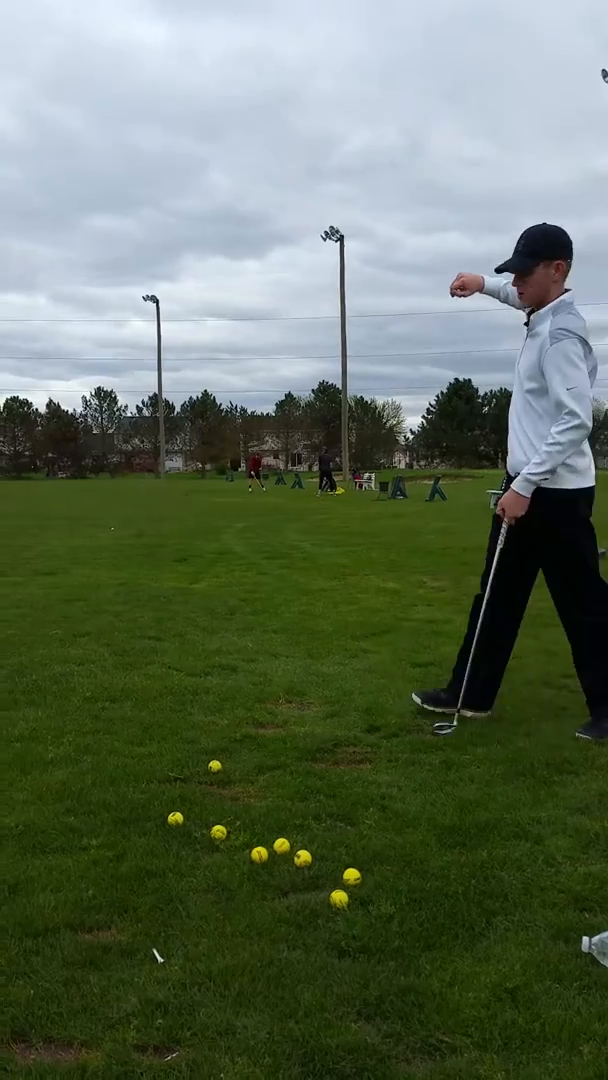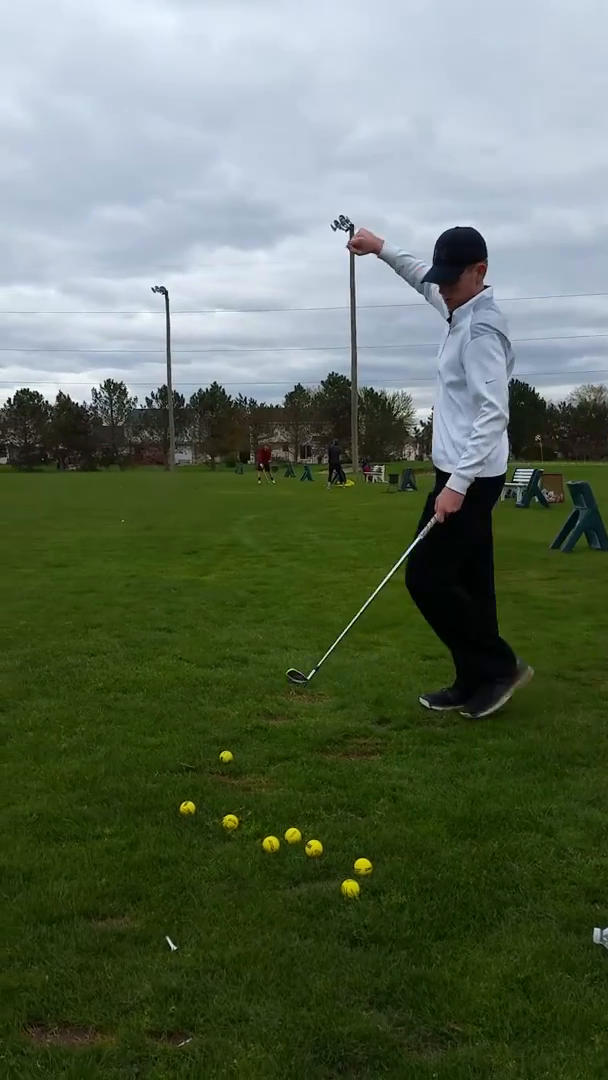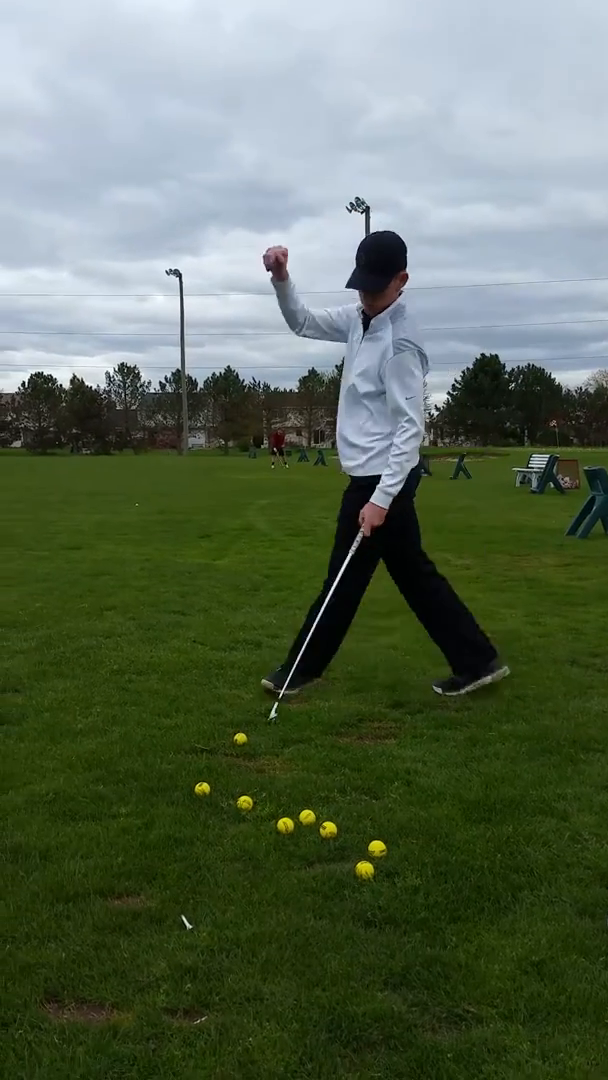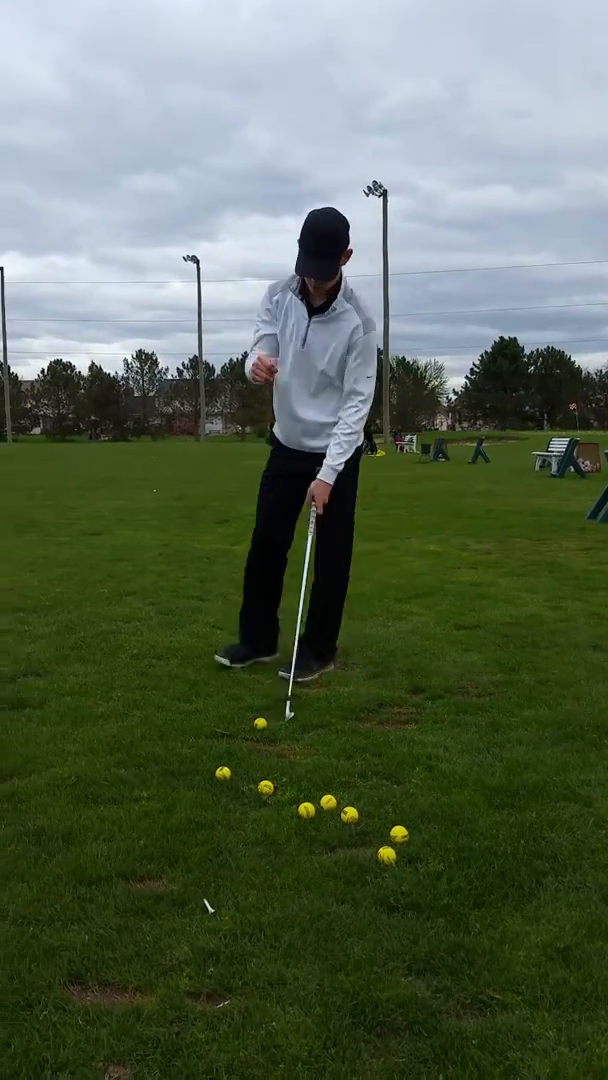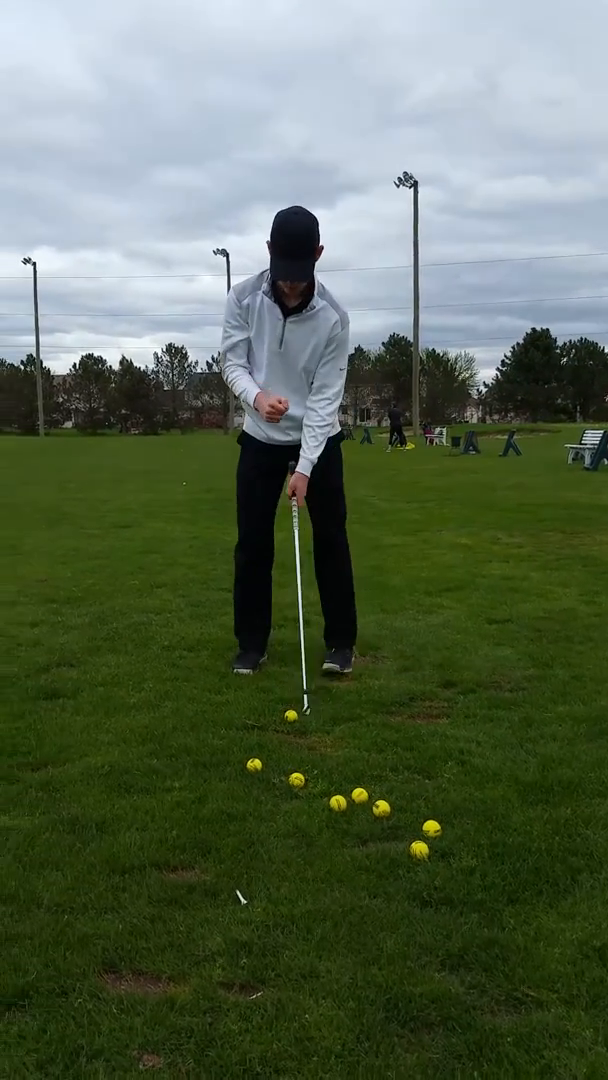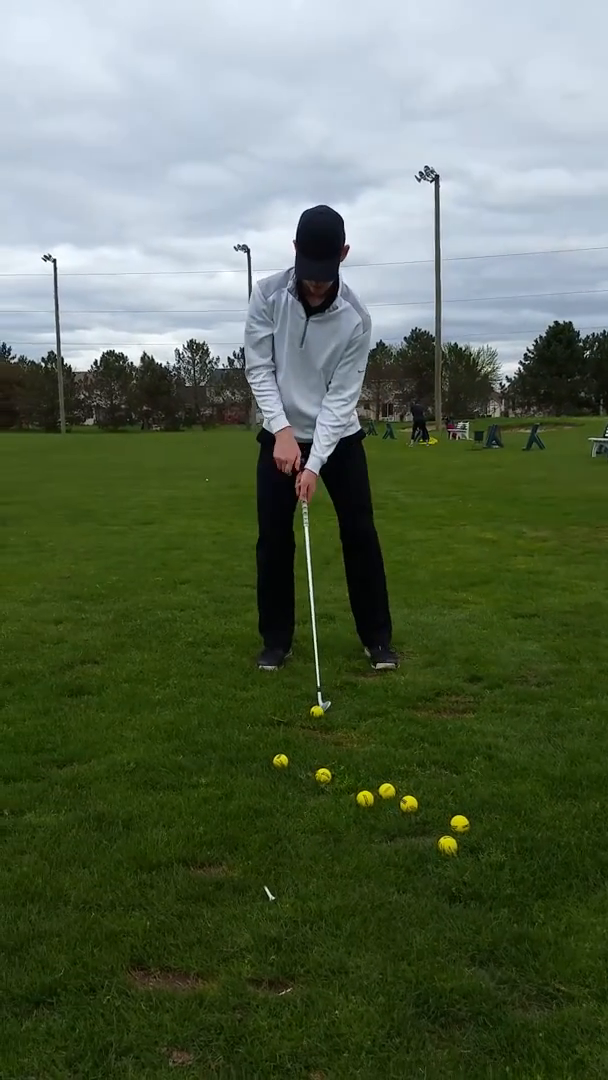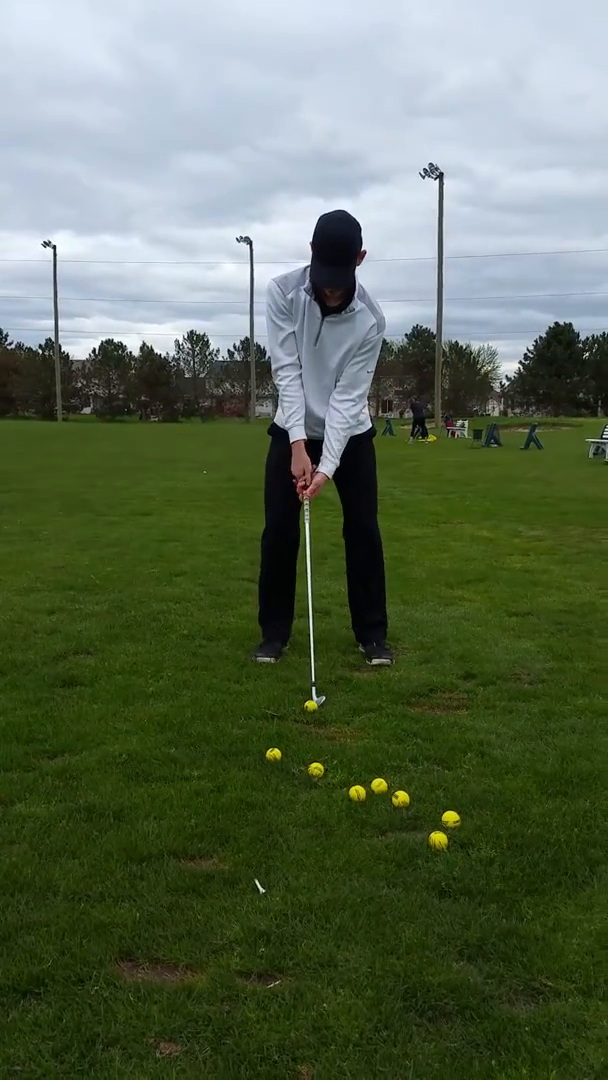
dt=0.4s
person 1, frame 1
left shoulder: (561, 333)
right shoulder: (544, 319)
left wrist: (525, 485)
right wrist: (485, 284)
left hip: (557, 491)
right hip: (525, 481)
right knee: (499, 590)
right ankle: (472, 691)
person 1, frame 2
left shoulder: (481, 328)
right shoulder: (461, 314)
left elbow: (492, 412)
right elbow: (429, 282)
left wrist: (458, 483)
right wrist: (383, 250)
left hip: (473, 478)
right hip: (460, 473)
left knee: (429, 576)
right knee: (468, 580)
left ankle: (497, 667)
right ankle: (477, 681)
person 1, frame 3
left shoulder: (399, 341)
right shoulder: (358, 318)
left elbow: (409, 426)
right elbow: (304, 322)
left wrist: (381, 498)
right wrist: (281, 278)
left hip: (379, 478)
right hip: (372, 473)
left knee: (347, 575)
right knee: (412, 573)
left ankle: (304, 667)
right ankle: (476, 660)
person 1, frame 4
left shoulder: (357, 321)
right shoulder: (278, 296)
left elbow: (357, 401)
right elbow: (261, 350)
left wrist: (329, 474)
right wrist: (257, 364)
left hip: (334, 452)
right hip: (286, 444)
left knee: (330, 554)
right knee: (265, 541)
left ankle: (319, 649)
right ankle: (257, 638)
person 1, frame 5
left shoulder: (332, 317)
right shoulder: (243, 298)
left elbow: (326, 395)
right elbow: (232, 362)
left wrist: (305, 466)
right wrist: (255, 395)
left hip: (318, 441)
right hip: (261, 439)
left knee: (330, 539)
right knee: (252, 542)
left ankle: (341, 640)
right ankle: (251, 642)
person 1, frame 6
left shoulder: (355, 318)
right shoulder: (267, 294)
left elbow: (341, 395)
right elbow: (257, 367)
left wrist: (315, 463)
right wrist: (282, 430)
left hip: (339, 438)
right hip: (282, 436)
left knee: (359, 533)
right knee: (273, 539)
left ankle: (377, 636)
right ankle: (276, 638)
person 1, frame 7
left shoulder: (370, 319)
right shoulder: (283, 291)
left elbow: (349, 396)
right elbow: (286, 371)
left wrist: (327, 468)
right wrist: (299, 444)
left hip: (350, 435)
right hip: (292, 431)
left knee: (363, 531)
right knee: (278, 531)
left ankle: (372, 633)
right ankle: (274, 631)
